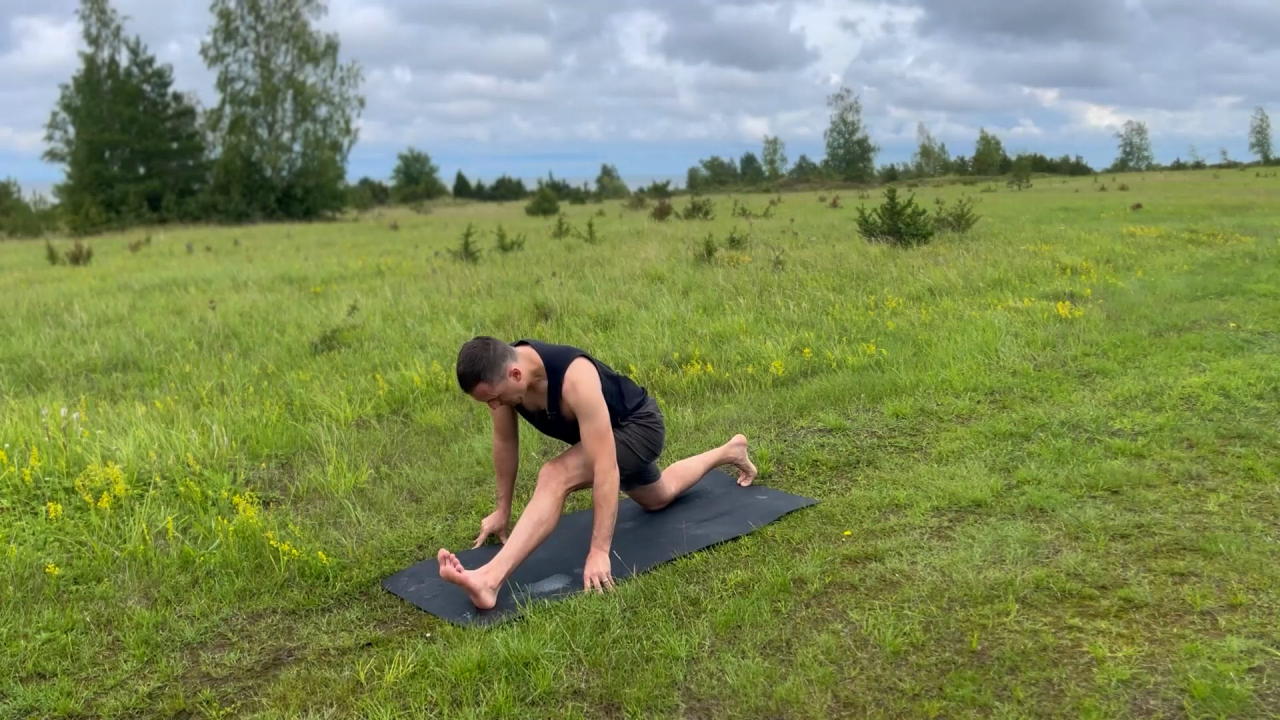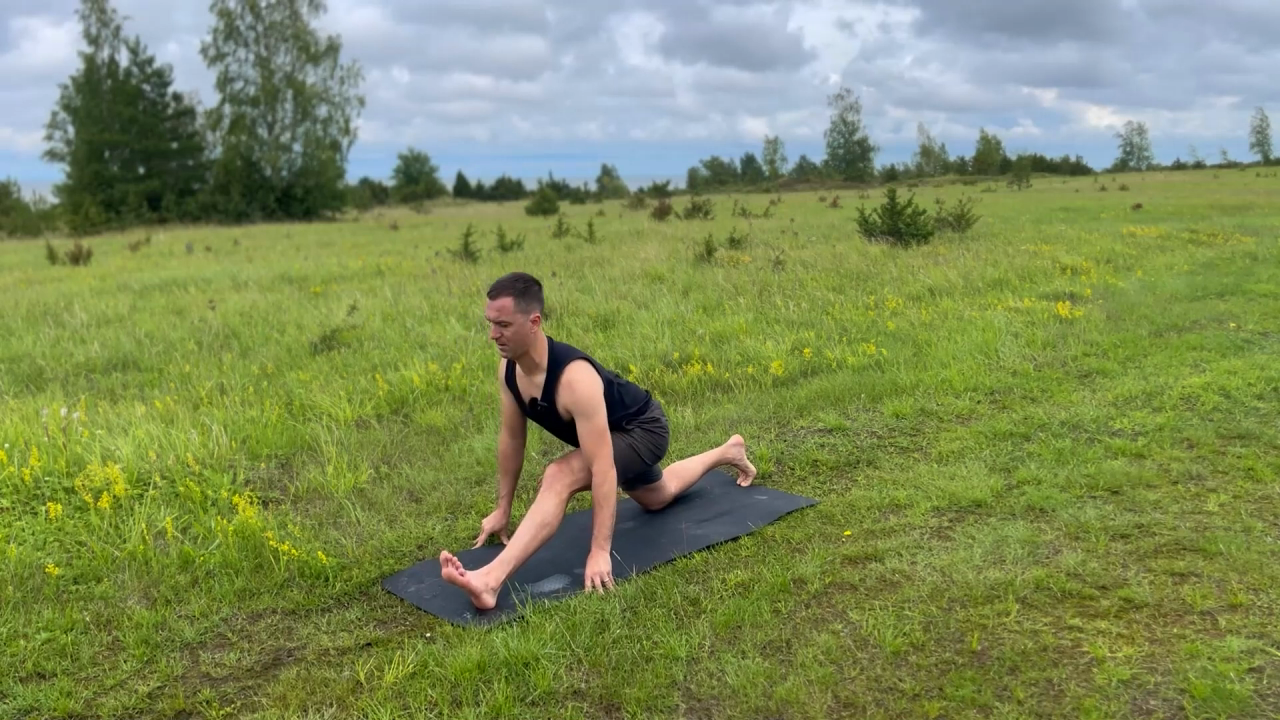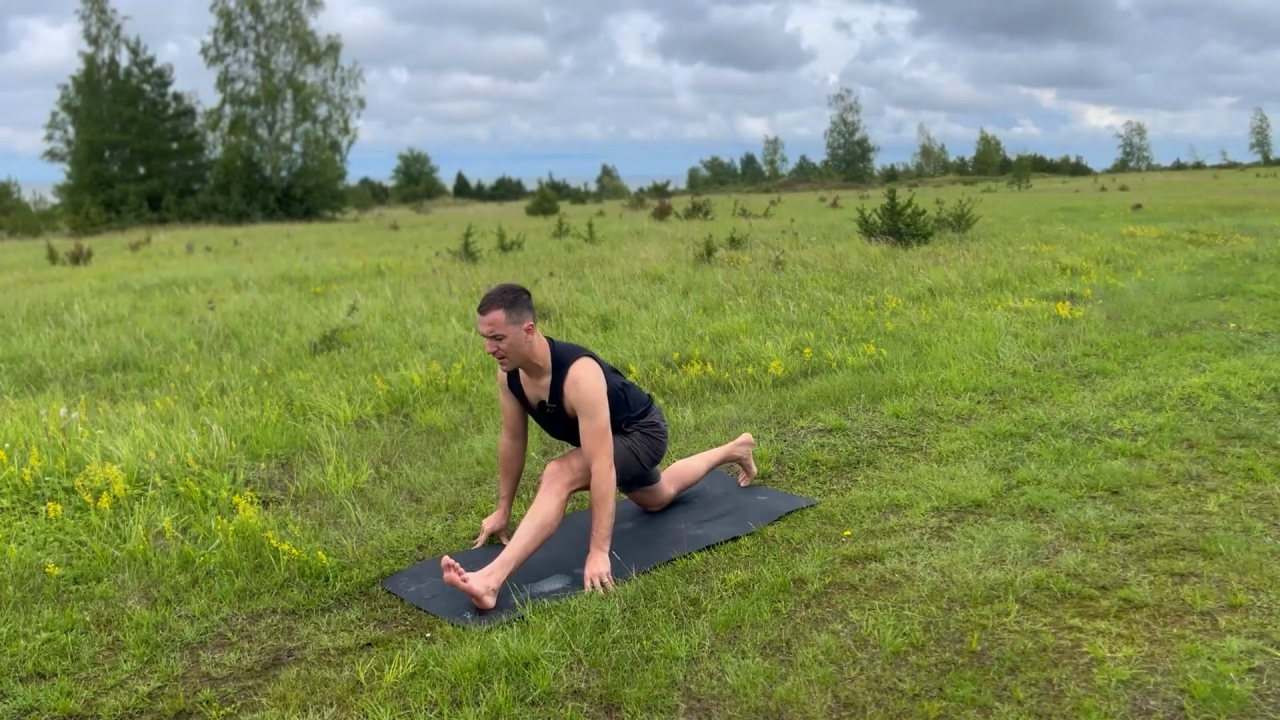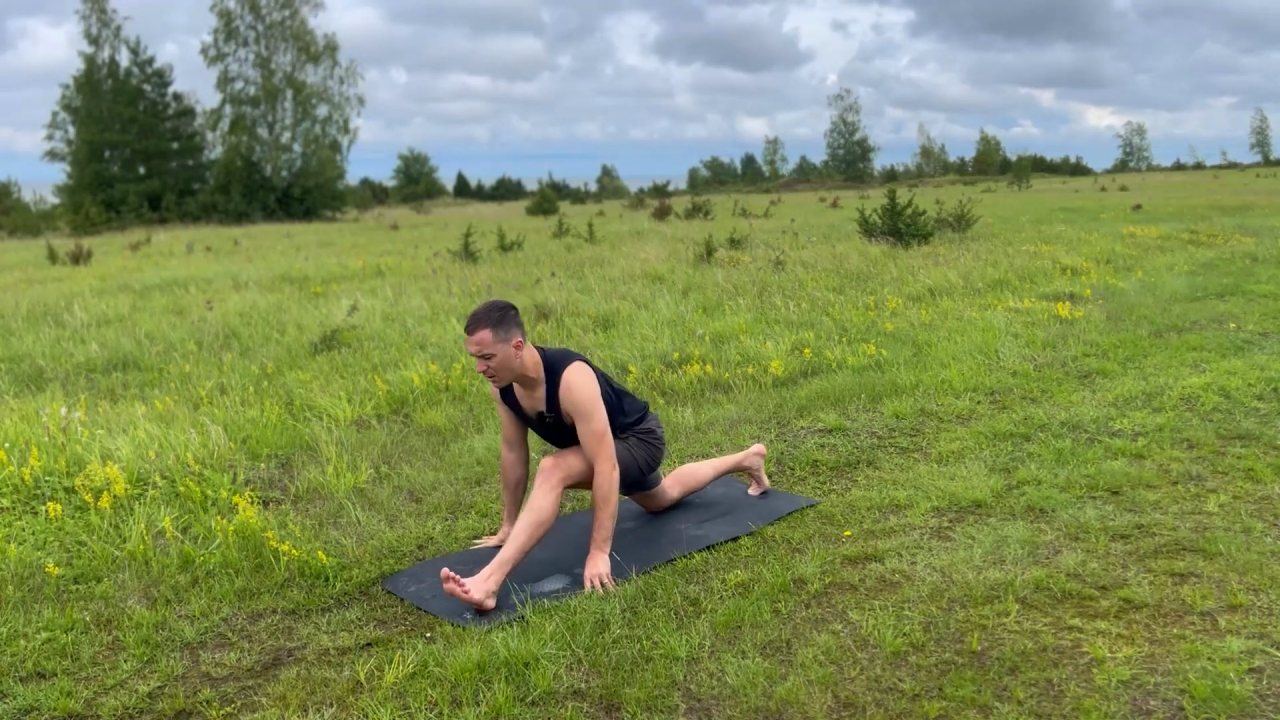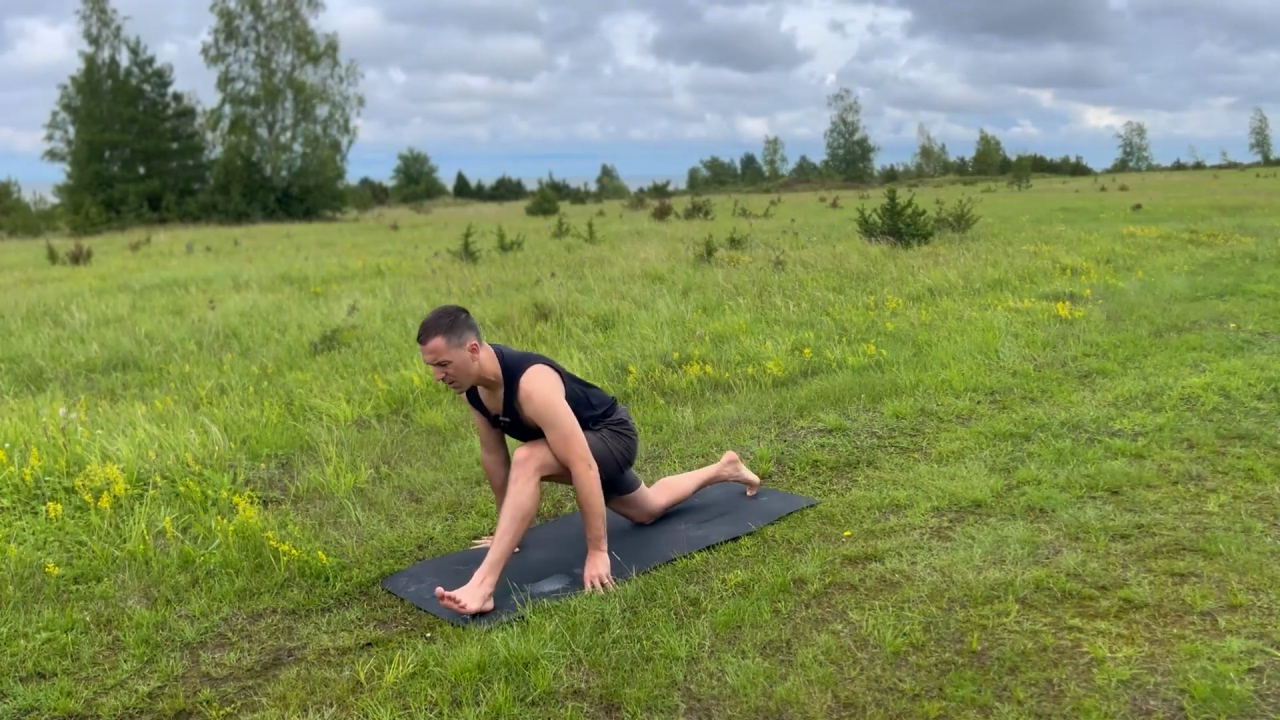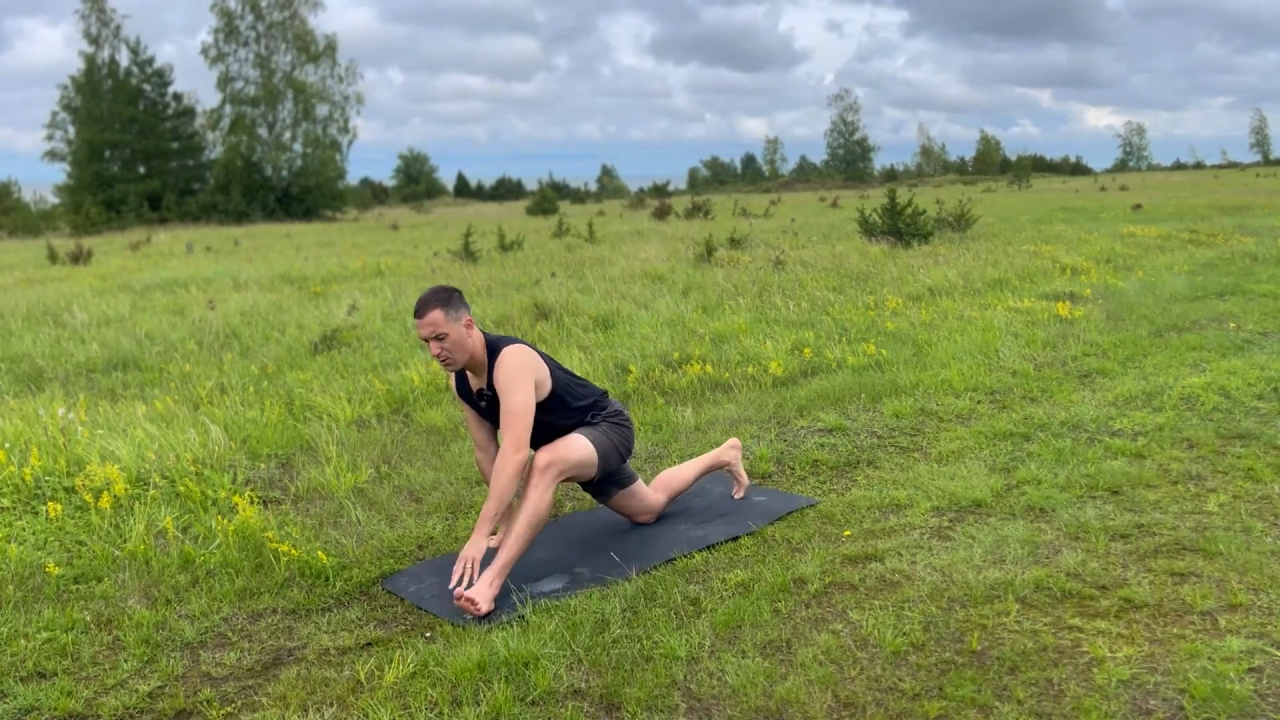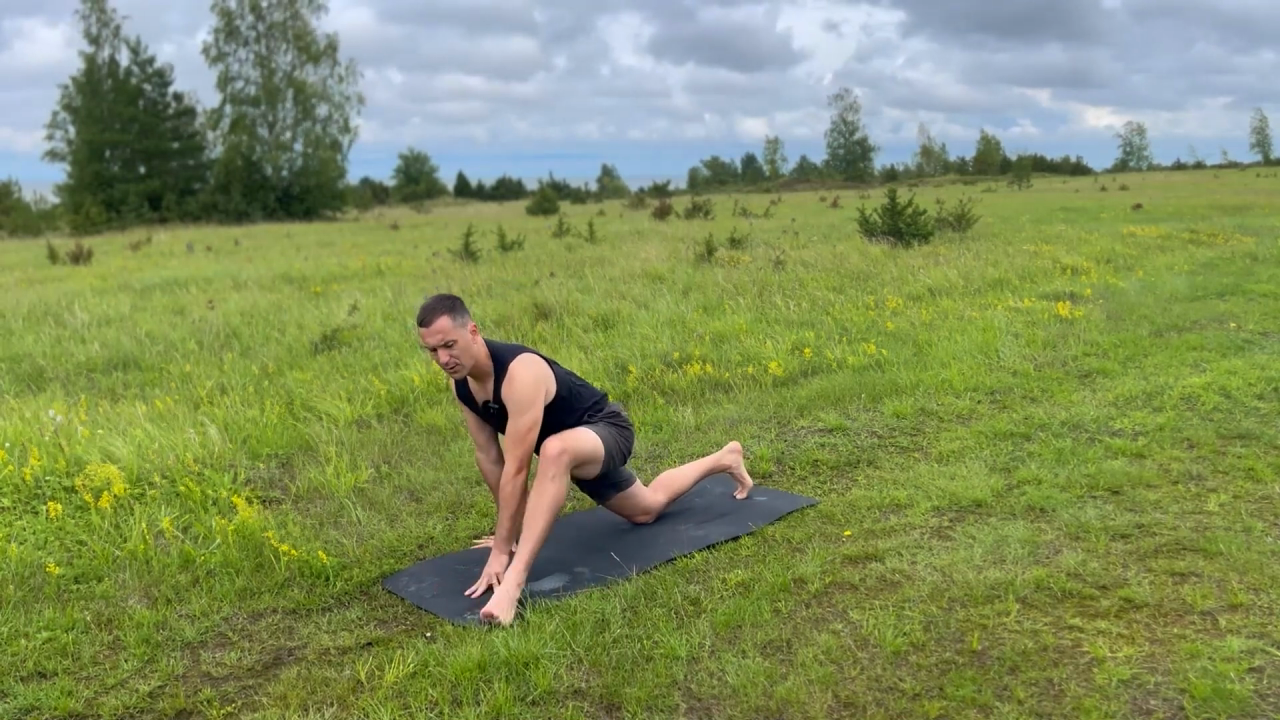
dt=0.7s
person 1, frame 1
left shoulder: (575, 380)
right shoulder: (502, 371)
left elbow: (606, 470)
right elbow: (505, 443)
left wrist: (599, 551)
right wrist: (502, 511)
left hip: (639, 424)
right hip: (609, 427)
left knee: (554, 477)
right knee: (657, 499)
left ankle: (490, 580)
right ankle: (729, 451)
person 1, frame 2
left shoulder: (574, 378)
right shoulder: (508, 368)
left elbow: (603, 469)
right elbow: (511, 438)
left wrist: (600, 551)
right wrist: (502, 509)
left hip: (643, 429)
right hip: (617, 432)
left knee: (559, 478)
right knee: (658, 498)
left ankle: (490, 579)
right ankle: (728, 452)
person 1, frame 3
left shoulder: (579, 375)
right shoulder: (508, 372)
left elbow: (602, 469)
right elbow: (512, 439)
left wrist: (599, 552)
right wrist: (502, 510)
left hip: (642, 431)
right hip: (618, 434)
left knee: (558, 475)
right knee: (657, 500)
left ankle: (491, 580)
right ankle: (734, 449)
person 1, frame 4
left shoulder: (572, 380)
right shoulder: (503, 383)
left elbow: (606, 469)
right elbow: (513, 453)
left wrist: (599, 552)
right wrist: (508, 526)
left hip: (638, 438)
right hip: (613, 442)
left knee: (553, 470)
right knee: (664, 498)
left ankle: (489, 582)
right ankle: (746, 459)
person 1, frame 5
left shoulder: (532, 385)
right shoulder: (471, 380)
left elbow: (584, 468)
right elbow: (493, 455)
left wrist: (597, 552)
right wrist: (505, 530)
left hip: (611, 434)
right hip: (582, 438)
left knee: (528, 461)
right knee: (648, 511)
left ankle: (482, 586)
right ankle: (724, 470)
person 1, frame 6
left shoulder: (511, 361)
right shoulder: (460, 380)
left elbow: (513, 453)
right elbow: (486, 453)
left wrist: (480, 535)
right wrist: (506, 528)
left hip: (605, 426)
right hip: (577, 443)
left knee: (546, 463)
right knee: (648, 510)
left ankle: (489, 582)
right ankle: (723, 455)
person 1, frame 7
left shoulder: (520, 372)
right shoulder: (460, 383)
left elbow: (516, 468)
right elbow: (487, 455)
left wrist: (500, 550)
right wrist: (506, 532)
left hip: (605, 428)
right hip: (580, 447)
left knee: (556, 450)
right knee: (647, 510)
left ankle: (513, 581)
right ankle: (724, 459)
